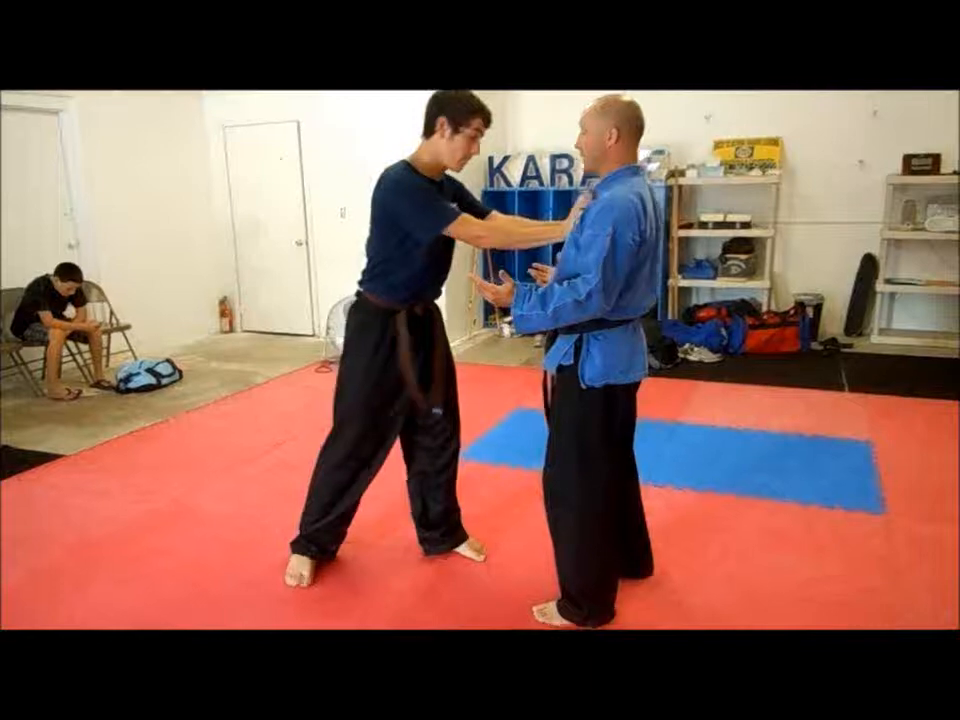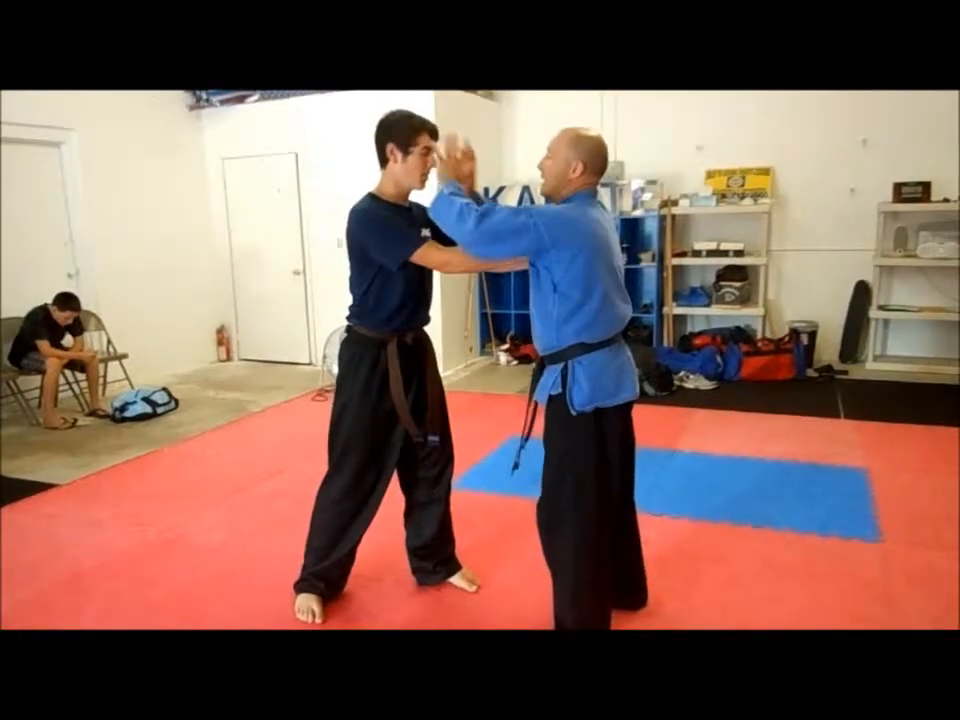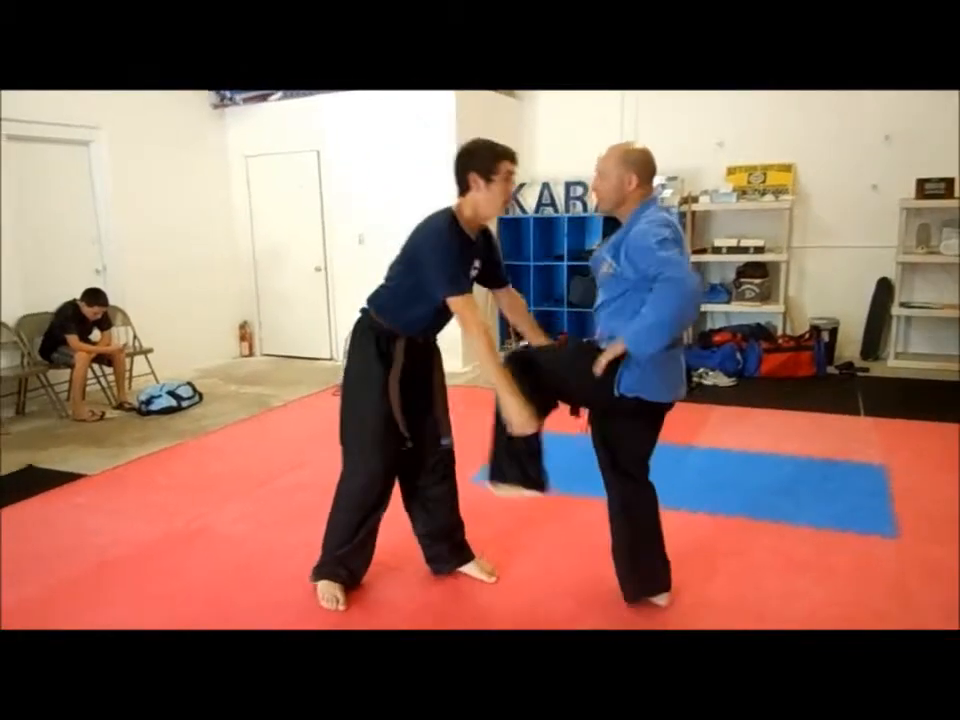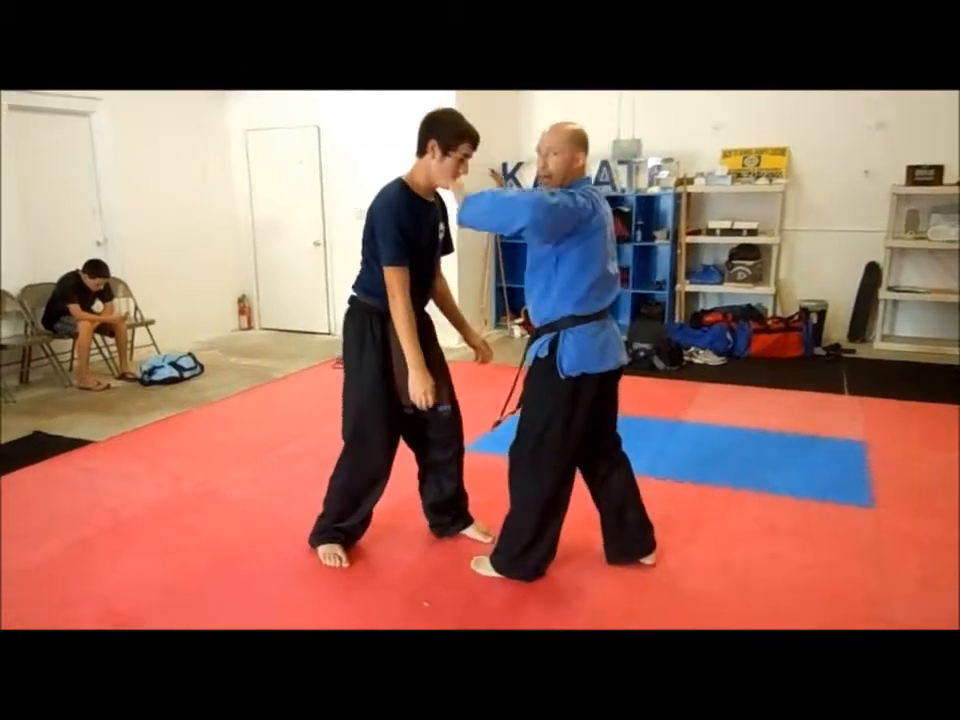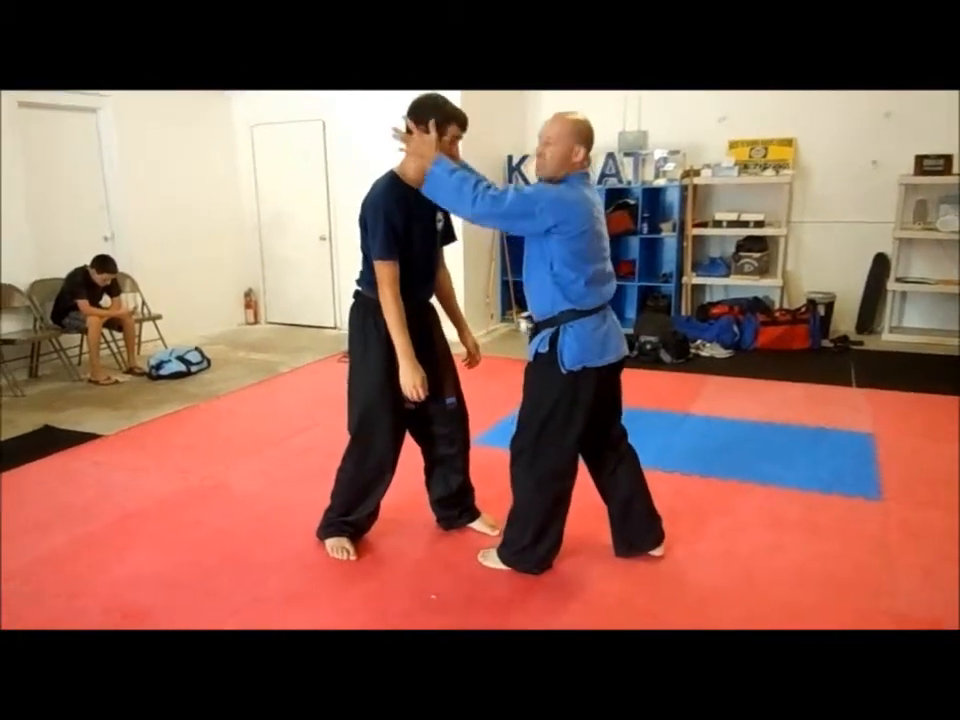
dt=1s
person 1, frame 1
left shoulder: (615, 205)
right shoulder: (635, 193)
left elbow: (592, 295)
left wrist: (520, 301)
right wrist: (561, 277)
left hip: (594, 354)
right hip: (616, 349)
left knee: (574, 479)
right knee: (611, 463)
left ankle: (586, 602)
right ankle: (629, 558)
person 1, frame 2
left shoulder: (562, 222)
right shoulder: (590, 217)
left elbow: (479, 231)
right elbow: (511, 230)
left wrist: (451, 186)
right wrist: (467, 191)
left hip: (581, 379)
right hip: (606, 371)
left knee: (569, 508)
right knee: (609, 491)
left ankle: (582, 618)
right ankle: (624, 588)
person 1, frame 3
left shoulder: (653, 231)
right shoulder: (636, 230)
left elbow: (679, 290)
left wrist: (628, 341)
right wrist: (618, 334)
left hip: (630, 370)
right hip: (644, 371)
left knee: (523, 369)
right knee: (626, 476)
left ankle: (520, 472)
right ankle: (650, 582)
person 1, frame 4
left shoulder: (575, 203)
right shoulder: (583, 203)
left elbow: (533, 211)
right elbow: (540, 221)
left wrist: (472, 205)
right wrist: (507, 198)
left hip: (568, 350)
right hip: (595, 345)
left knee: (538, 459)
right knee: (600, 450)
left ankle: (518, 559)
right ankle: (634, 543)
person 1, frame 5
left shoulder: (557, 202)
right shoulder: (575, 197)
left elbow: (485, 203)
right elbow: (503, 200)
left wrist: (432, 161)
right wrist: (444, 163)
left hip: (568, 345)
right hip: (596, 339)
left knee: (539, 454)
right knee: (606, 443)
left ankle: (524, 551)
right ankle: (642, 534)
person 2, frame 1
left shoulder: (447, 187)
right shoulder: (399, 184)
left elbow: (500, 221)
right elbow: (479, 235)
left wrist: (562, 227)
right wrist: (563, 230)
left hip: (422, 322)
right hip: (379, 326)
left knee: (437, 432)
right knee: (356, 438)
left ankle: (442, 531)
right ankle: (312, 544)
person 2, frame 2
left shoulder: (419, 215)
right shoulder: (368, 217)
left elbow: (466, 252)
right elbow: (445, 262)
right wrist: (519, 254)
left hip: (414, 351)
right hip: (371, 357)
left knee: (431, 462)
right knee: (354, 472)
left ankle: (435, 561)
right ankle: (316, 581)
person 2, frame 3
left shoulder: (478, 237)
right shoulder: (439, 236)
left elbow: (506, 297)
right elbow: (473, 324)
left wrist: (548, 350)
right wrist: (509, 396)
left hip: (419, 349)
right hip: (379, 347)
left knee: (434, 455)
right knee: (371, 464)
left ankle: (449, 553)
right ankle: (335, 570)
person 2, frame 4
left shoulder: (436, 206)
right shoulder: (393, 205)
right elbow: (397, 293)
left wrist: (468, 333)
right wrist: (416, 368)
left hip: (414, 322)
right hip: (374, 327)
left knee: (443, 425)
right knee: (371, 438)
left ankle: (450, 516)
right ankle: (332, 531)
person 2, frame 5
left shoulder: (434, 194)
right shoulder: (384, 199)
right elbow: (387, 288)
left wrist: (463, 329)
right wrist: (406, 361)
left hip: (421, 316)
right hip: (378, 323)
left knee: (447, 419)
right knee: (377, 433)
left ankle: (456, 509)
right ankle: (339, 525)
